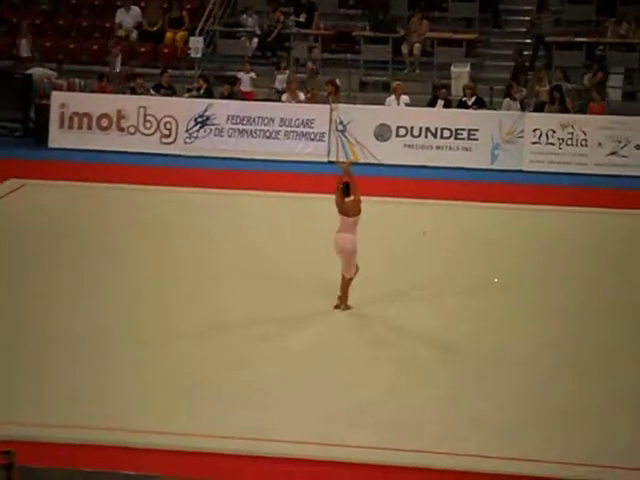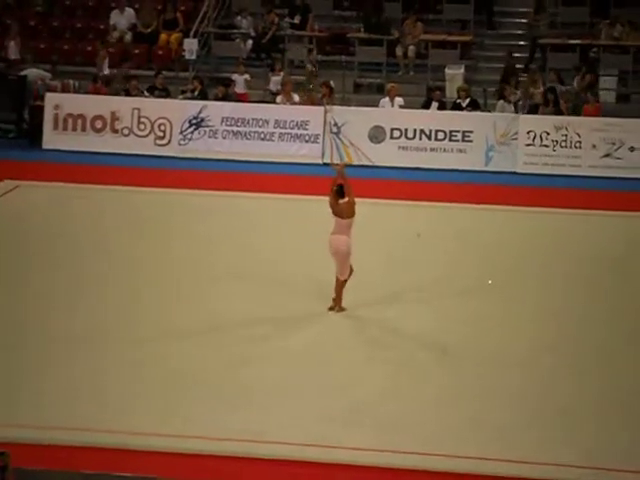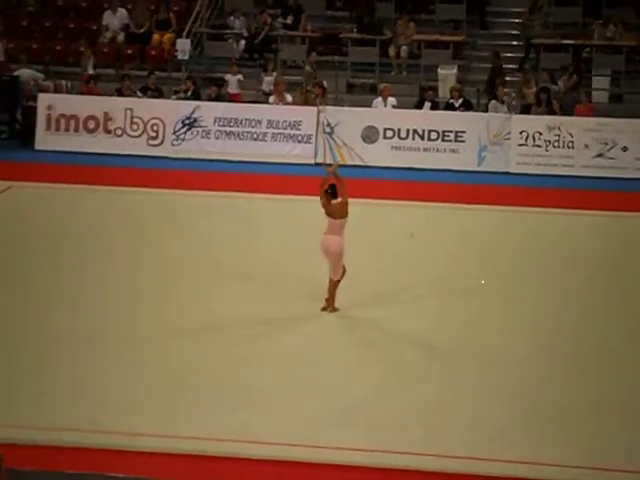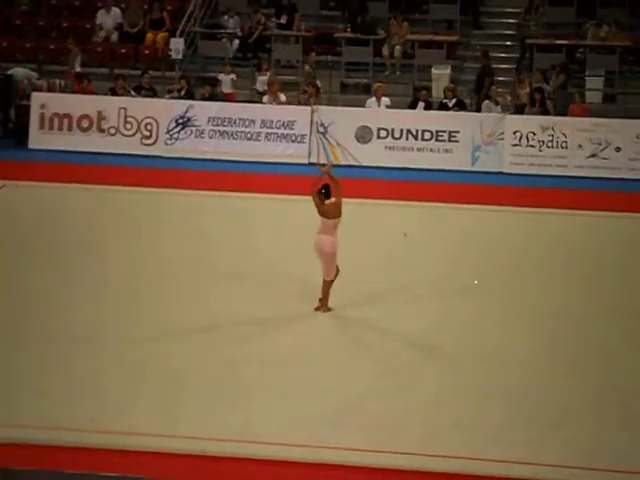
dt=0.1s
person 1, frame 1
left shoulder: (340, 205)
right shoulder: (357, 203)
left elbow: (338, 188)
right elbow: (353, 185)
left wrist: (343, 173)
right wrist: (348, 171)
left hip: (339, 238)
right hip: (349, 240)
left knee: (352, 269)
right knee: (347, 273)
left ankle: (341, 297)
right ankle: (344, 303)
person 1, frame 2
left shoulder: (334, 207)
right shoulder: (351, 205)
left elbow: (332, 190)
right elbow: (348, 187)
left wrist: (337, 174)
right wrist: (342, 173)
left hip: (334, 240)
right hip: (343, 242)
left knee: (347, 271)
right knee: (341, 275)
left ankle: (336, 299)
right ankle: (338, 304)
person 1, frame 3
left shoulder: (327, 208)
right shoulder: (344, 204)
left elbow: (321, 190)
right elbow: (342, 186)
left wrist: (328, 175)
right wrist: (335, 173)
left hip: (326, 240)
right hip: (336, 243)
left knee: (340, 271)
right knee: (335, 275)
left ankle: (329, 300)
right ankle: (330, 305)
person 1, frame 4
left shoulder: (320, 207)
right shoulder: (338, 204)
left elbow: (312, 192)
right elbow: (338, 186)
left wrist: (321, 175)
right wrist: (329, 173)
left hip: (320, 240)
right hip: (329, 242)
left knee: (333, 271)
right knee: (328, 275)
left ankle: (323, 300)
right ankle: (324, 304)
